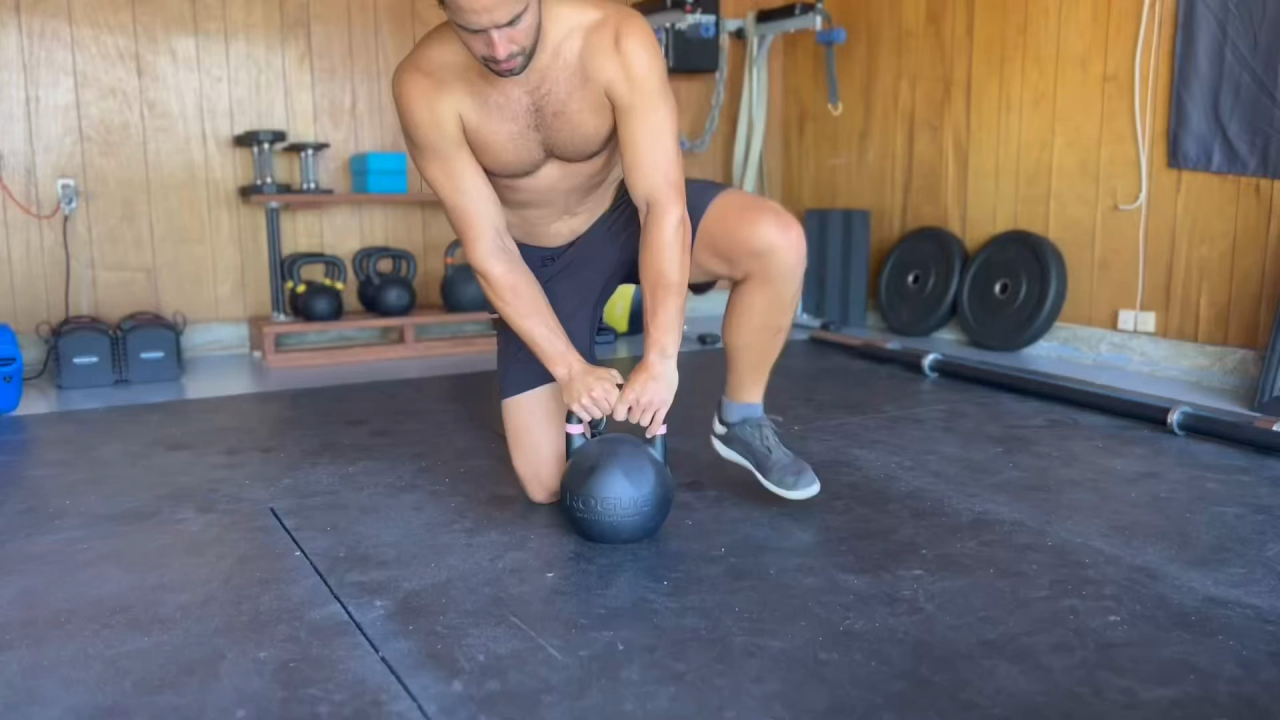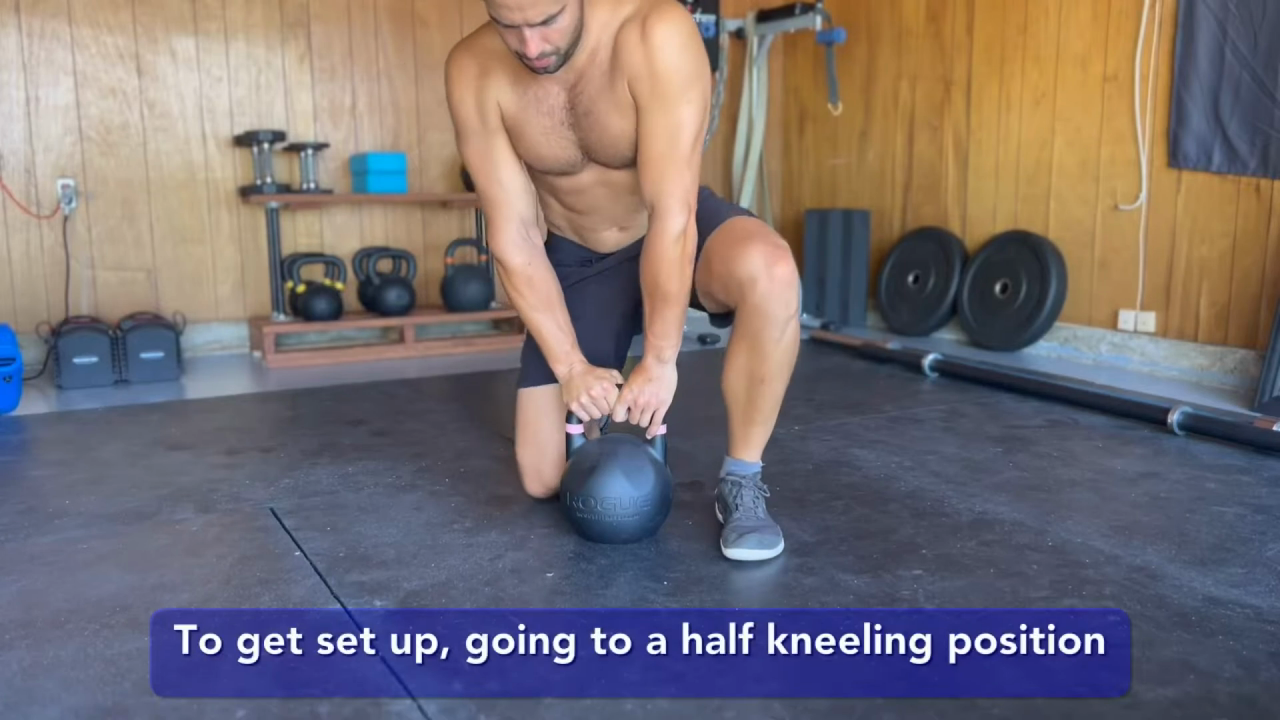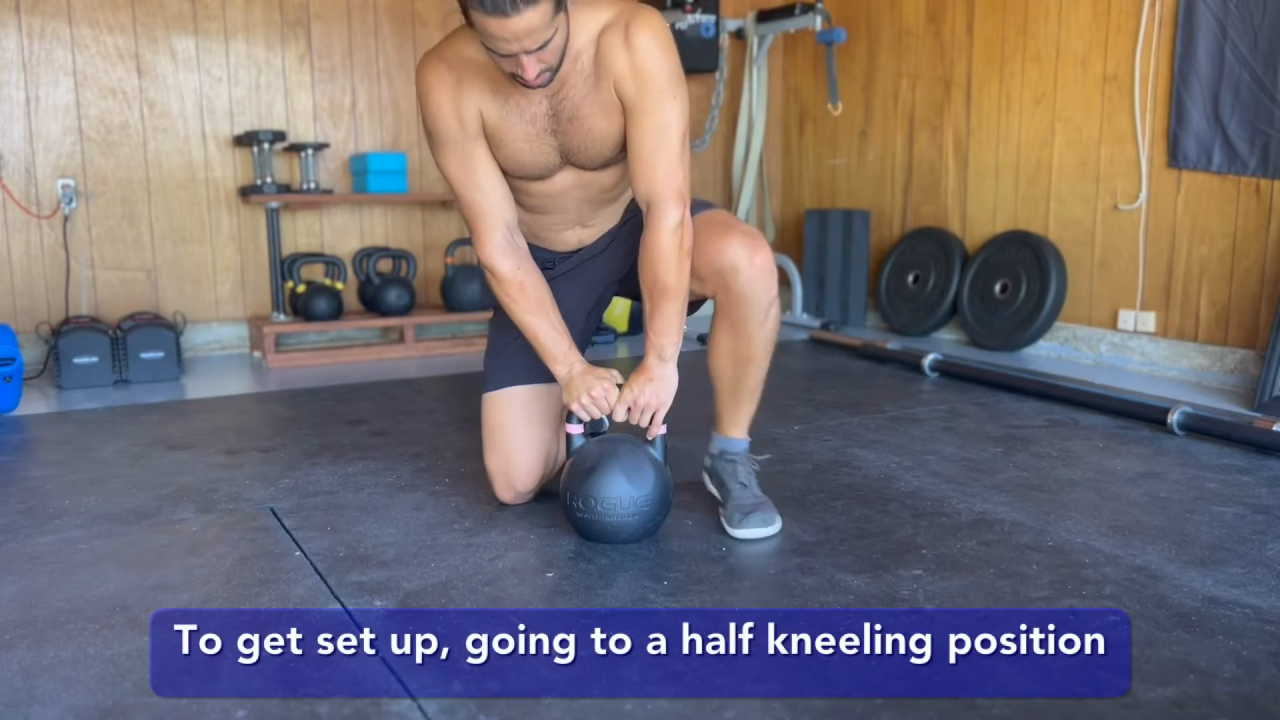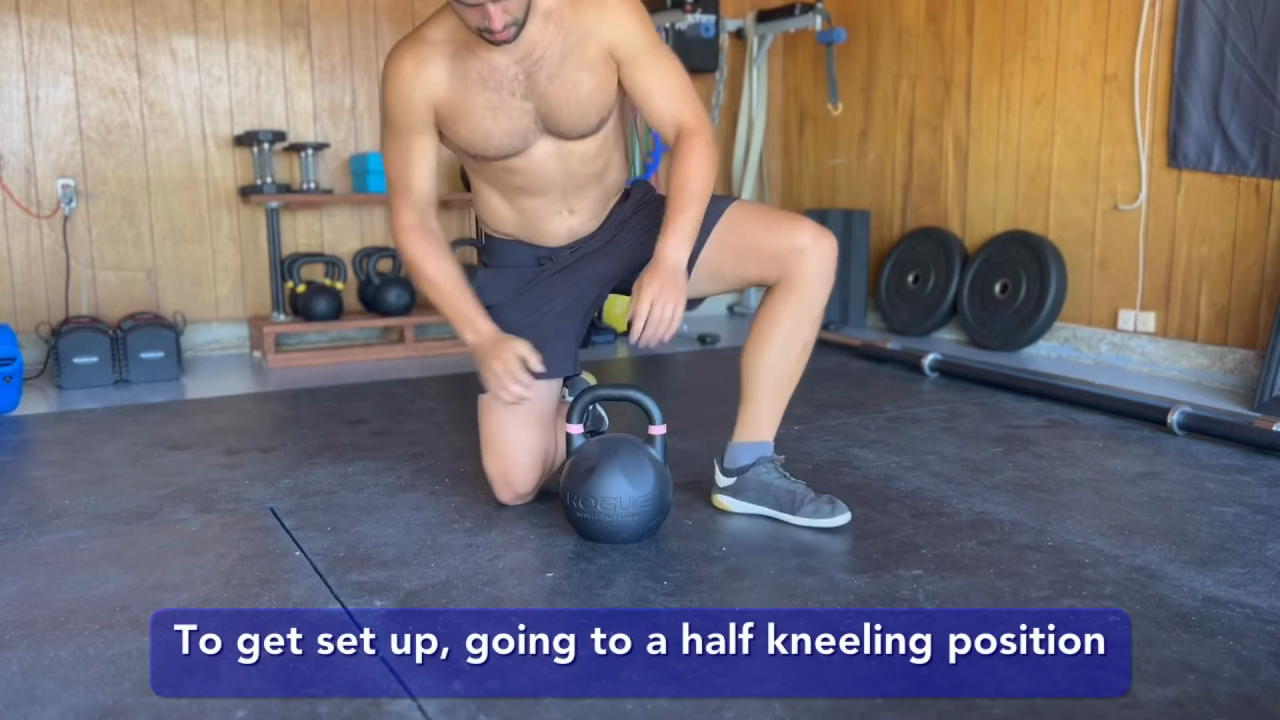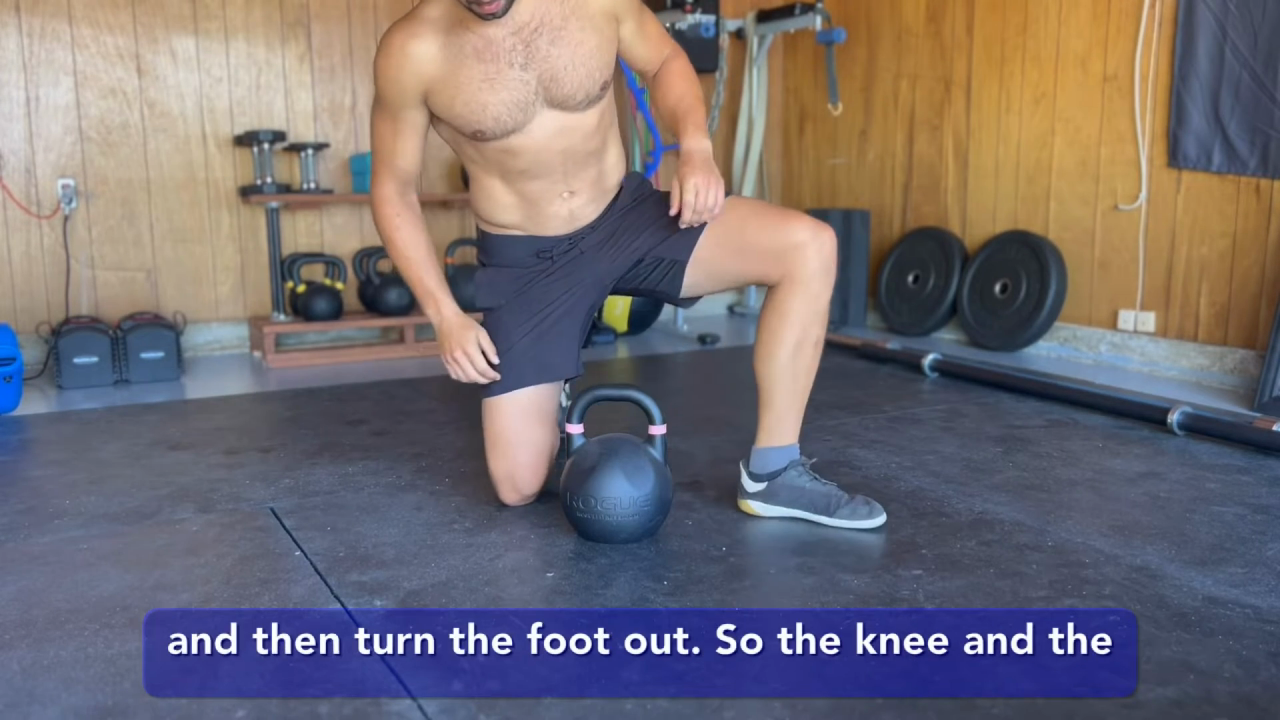
dt=0.7s
person 1, frame 1
right shoulder: (425, 85)
left elbow: (663, 208)
right elbow: (488, 249)
left wrist: (660, 359)
right wrist: (569, 369)
left hip: (628, 211)
right hip: (538, 259)
left knee: (777, 242)
right knee: (549, 484)
left ankle: (741, 419)
person 1, frame 2
right shoulder: (474, 71)
left elbow: (672, 214)
right elbow: (513, 237)
left wrist: (659, 361)
right wrist: (571, 367)
left hip: (677, 234)
right hip: (579, 260)
left knee: (769, 273)
right knee: (546, 480)
left ankle: (741, 481)
right ankle: (613, 423)
person 1, frame 3
right shoulder: (447, 79)
left elbow: (667, 208)
right elbow: (498, 244)
left wrist: (660, 360)
right wrist: (570, 369)
left hip: (638, 227)
right hip: (543, 262)
left knee: (747, 261)
right knee: (517, 483)
left ankle: (731, 455)
right ankle: (589, 420)
person 1, frame 4
right shoulder: (416, 67)
left elbow: (692, 132)
right elbow: (413, 221)
left wrist: (669, 260)
right wrist: (482, 340)
left hip: (627, 224)
right hip: (526, 267)
left knee: (810, 250)
right knee: (515, 485)
left ankle: (744, 466)
right ankle: (568, 402)
person 1, frame 5
right shoulder: (413, 50)
left elbow: (665, 61)
right elbow: (393, 191)
left wrist: (695, 144)
right wrist: (446, 316)
left hip: (627, 216)
right hip: (526, 263)
left knee: (807, 244)
right knee: (518, 487)
left ankle: (772, 473)
right ankle: (549, 409)
